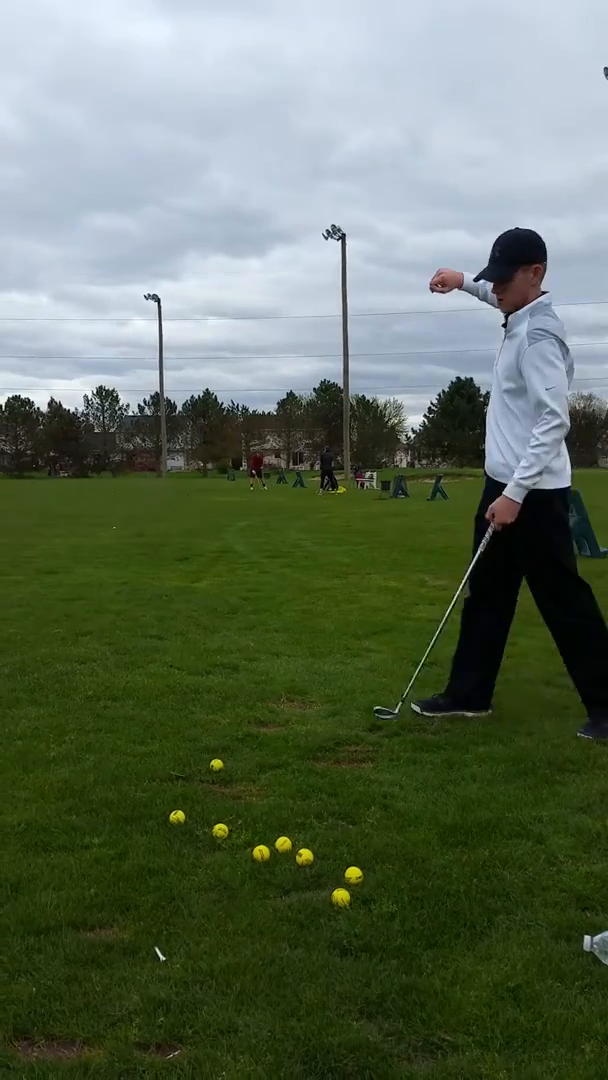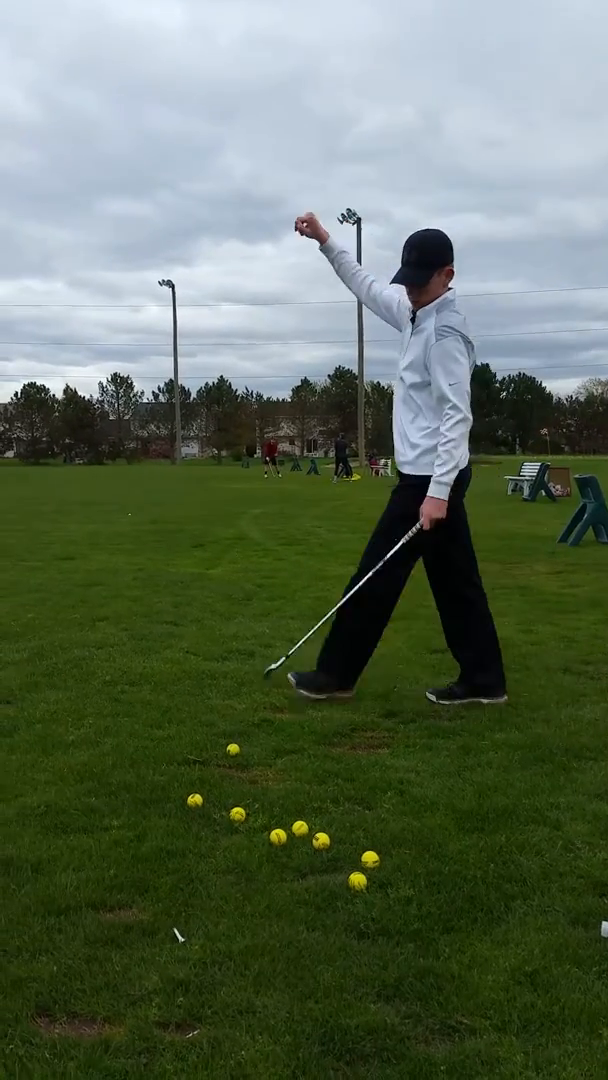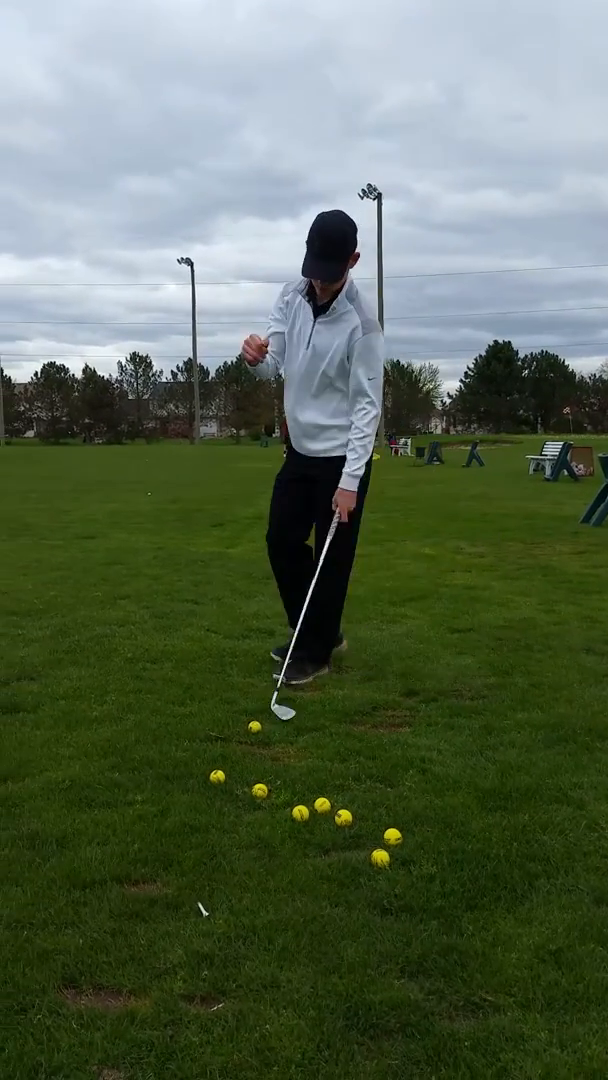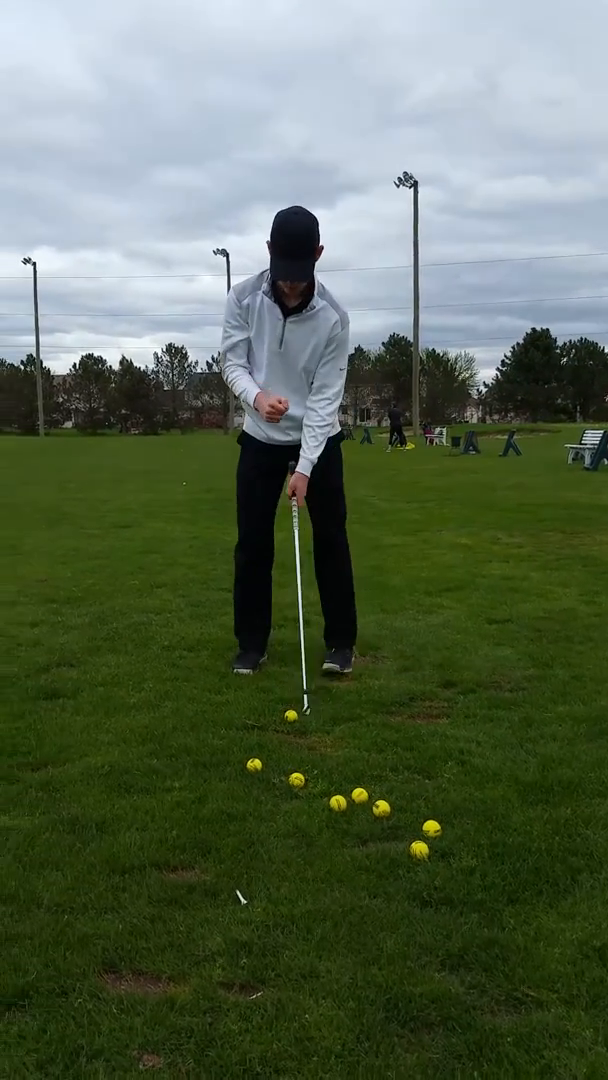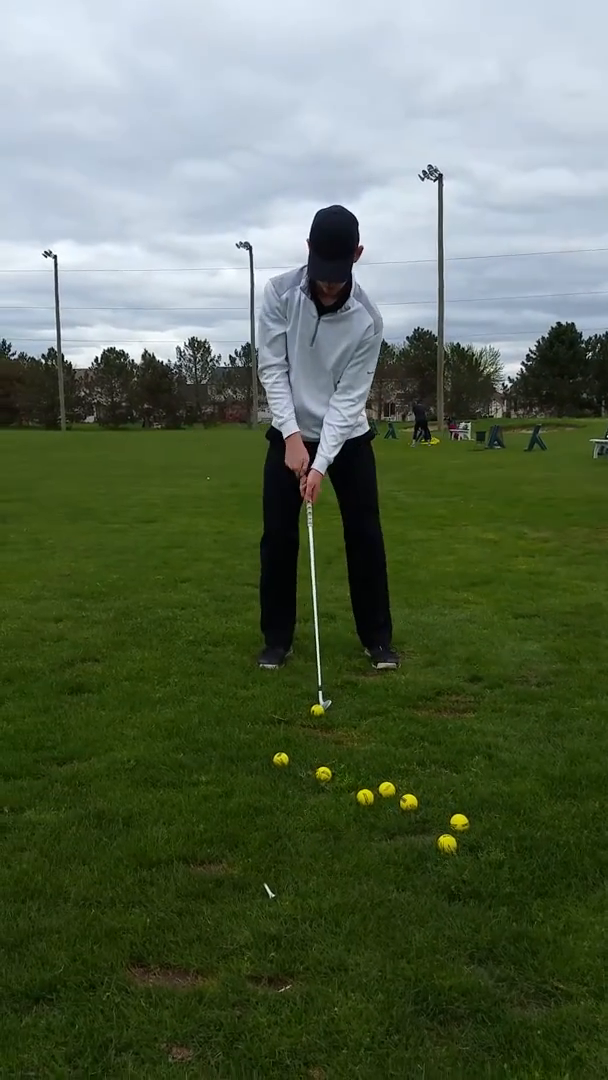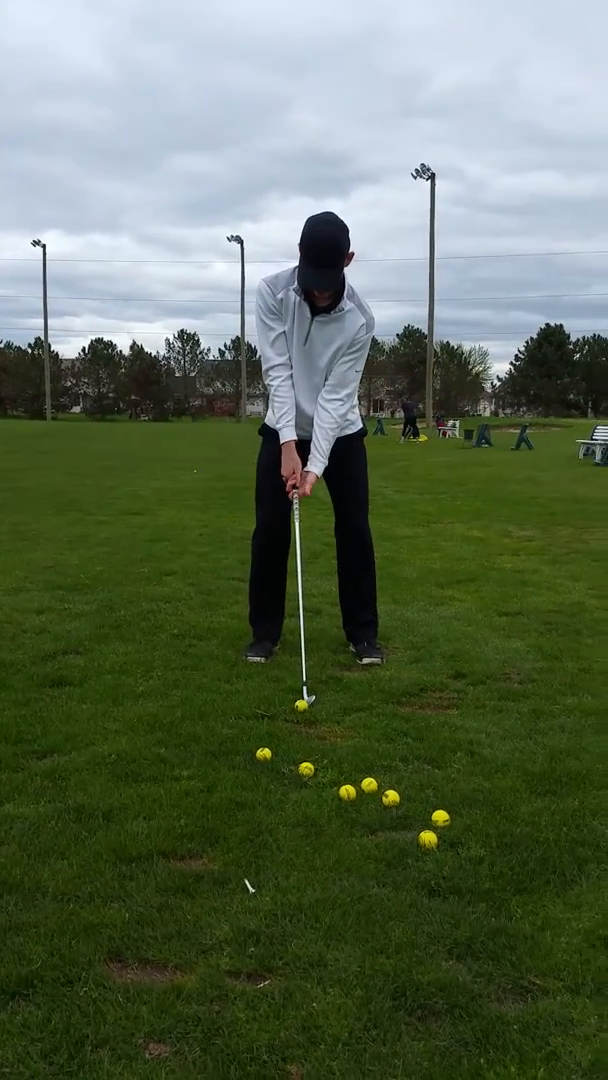
dt=0.5s
person 1, frame 1
left shoulder: (537, 333)
right shoulder: (522, 320)
left elbow: (553, 420)
right elbow: (500, 292)
left wrist: (516, 492)
right wrist: (457, 280)
left hip: (533, 491)
right hip: (506, 484)
left knee: (562, 599)
right knee: (486, 591)
right ankle: (469, 692)
person 1, frame 2
left shoulder: (444, 331)
right shoulder: (415, 314)
left elbow: (457, 415)
right elbow: (368, 288)
left wrist: (438, 490)
right wrist: (326, 241)
left hip: (429, 477)
right hip: (427, 473)
left knee: (377, 573)
right knee: (454, 578)
left ankle: (336, 674)
right ankle: (484, 678)
person 1, frame 3
left shoulder: (360, 323)
right shoulder: (290, 299)
left elbow: (367, 405)
right elbow: (272, 355)
left wrist: (350, 481)
right wrist: (255, 354)
left hip: (343, 456)
right hip: (300, 449)
left knee: (331, 558)
right knee: (281, 542)
left ankle: (314, 650)
right ankle: (313, 634)
person 1, frame 4
left shoulder: (332, 317)
right shoulder: (243, 298)
left elbow: (326, 395)
right elbow: (232, 362)
left wrist: (305, 466)
right wrist: (255, 395)
left hip: (318, 441)
right hip: (261, 439)
left knee: (330, 539)
right knee: (252, 542)
left ankle: (341, 640)
right ankle: (251, 642)
person 1, frame 5
left shoulder: (367, 319)
right shoulder: (279, 293)
left elbow: (350, 396)
right elbow: (271, 368)
left wrist: (321, 464)
right wrist: (292, 437)
left hip: (348, 437)
right hip: (290, 434)
left knee: (364, 534)
right knee: (277, 536)
left ankle: (377, 636)
right ankle: (277, 638)
person 1, frame 6
left shoulder: (359, 319)
right shoulder: (272, 291)
left elbow: (336, 396)
right elbow: (277, 371)
left wrist: (315, 467)
right wrist: (289, 446)
left hip: (341, 433)
right hip: (283, 431)
left knee: (354, 530)
right knee: (269, 531)
left ankle: (362, 632)
right ankle: (265, 631)
